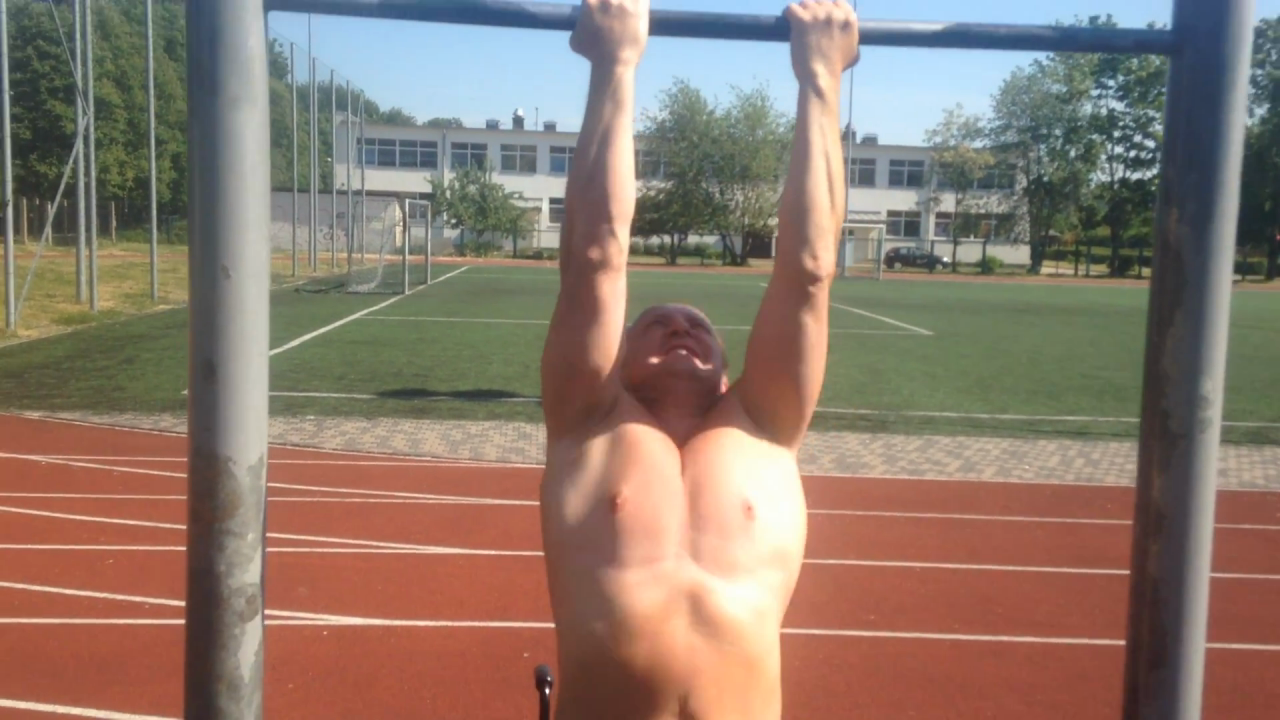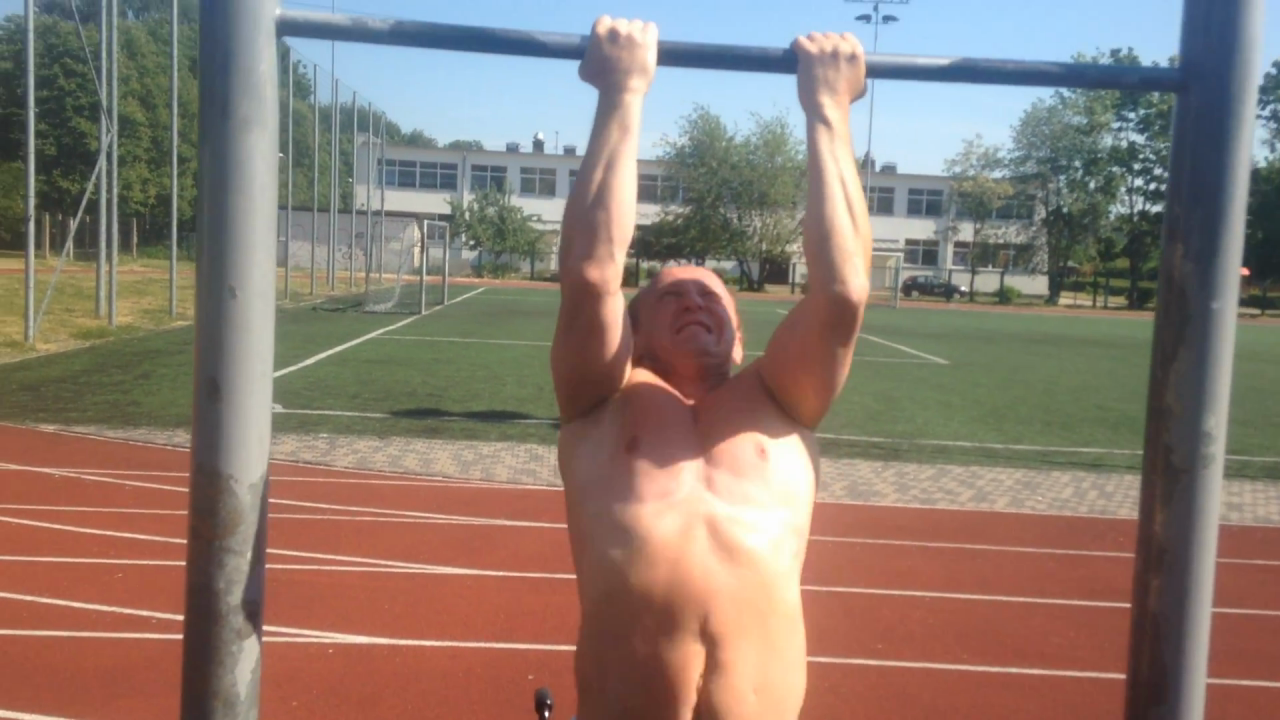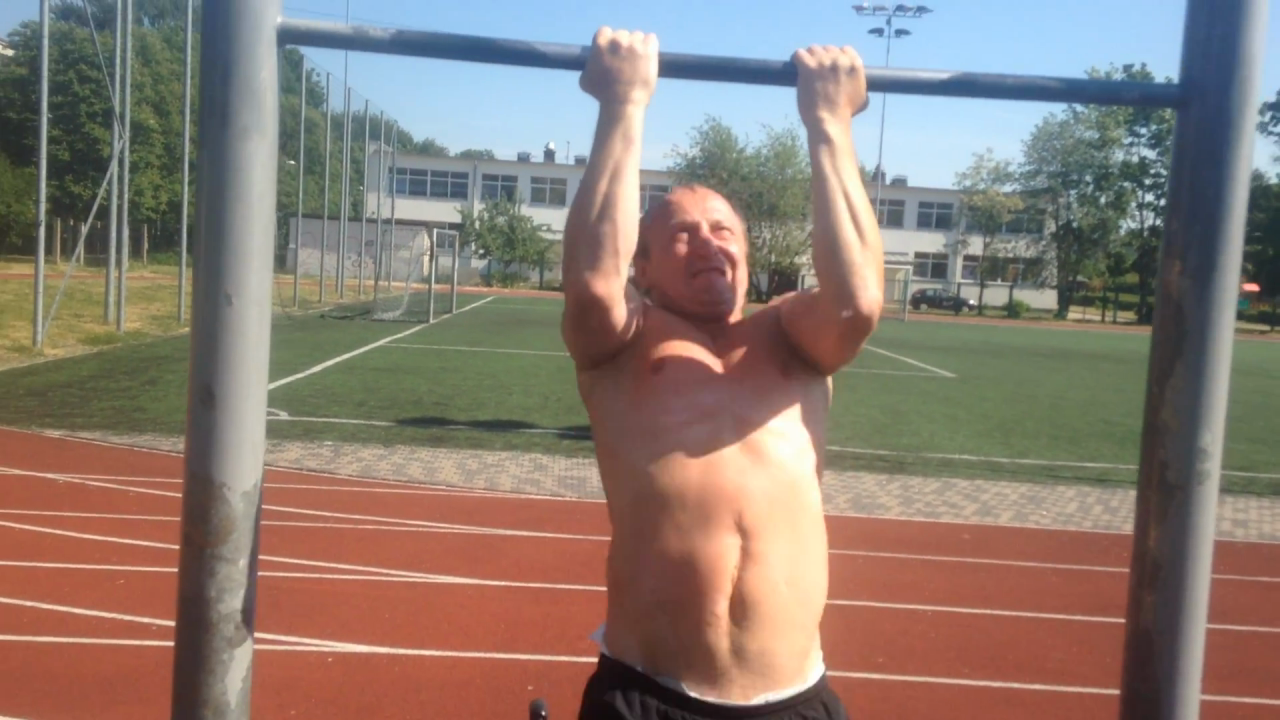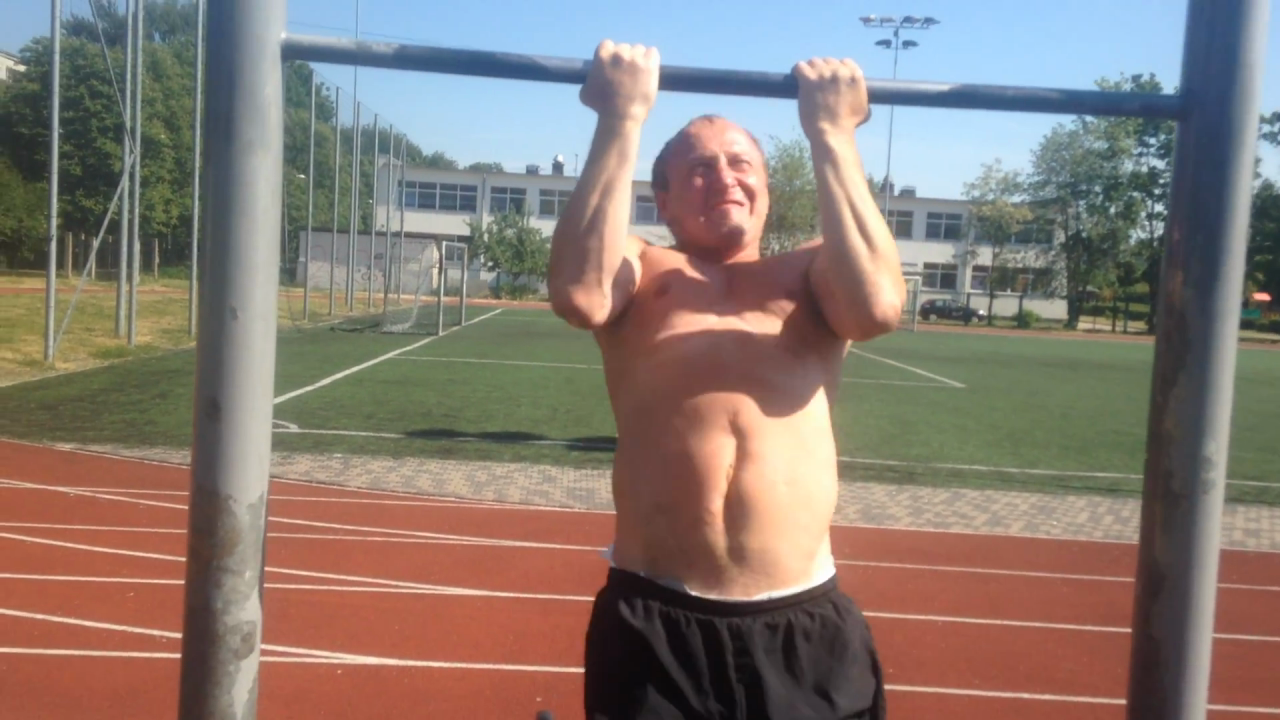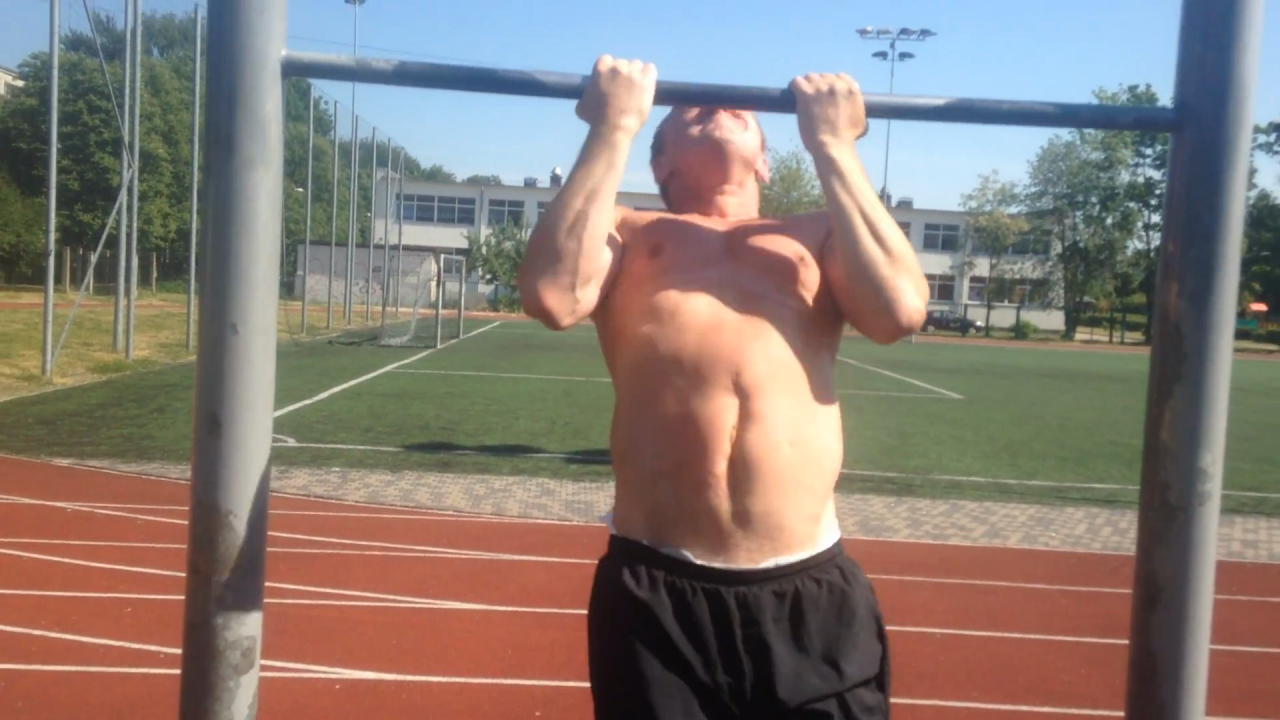
dt=0.2s
person 1, frame 1
left shoulder: (760, 439)
right shoulder: (596, 437)
left elbow: (807, 269)
right elbow: (595, 259)
left wrist: (819, 79)
right wrist: (616, 67)
person 1, frame 2
left shoulder: (774, 414)
right shoulder: (609, 410)
left elbow: (842, 292)
right elbow: (592, 275)
left wrist: (827, 111)
right wrist: (623, 94)
person 1, frame 3
left shoulder: (787, 344)
right shoulder: (626, 351)
left elbow: (858, 301)
right elbow: (593, 284)
left wrist: (828, 122)
right wrist: (624, 105)
person 1, frame 4
left shoulder: (807, 274)
right shoulder: (642, 279)
left elbow: (879, 305)
right elbow: (579, 293)
left wrist: (831, 131)
right wrist: (623, 115)
left hip: (805, 630)
right hip: (652, 627)
person 1, frame 5
left shoulder: (815, 238)
right shoulder: (628, 236)
left elbow: (901, 307)
right elbow: (551, 293)
left wrist: (833, 143)
right wrist: (615, 125)
left hip: (811, 595)
right hip: (656, 596)
